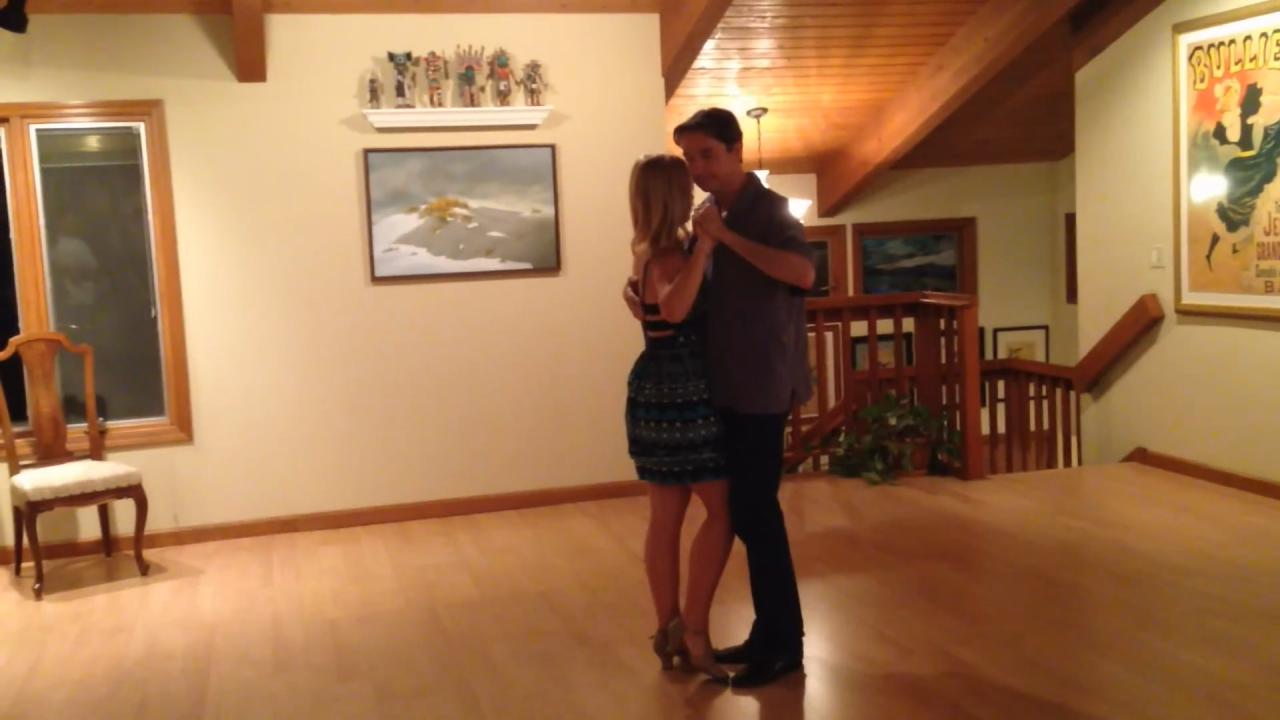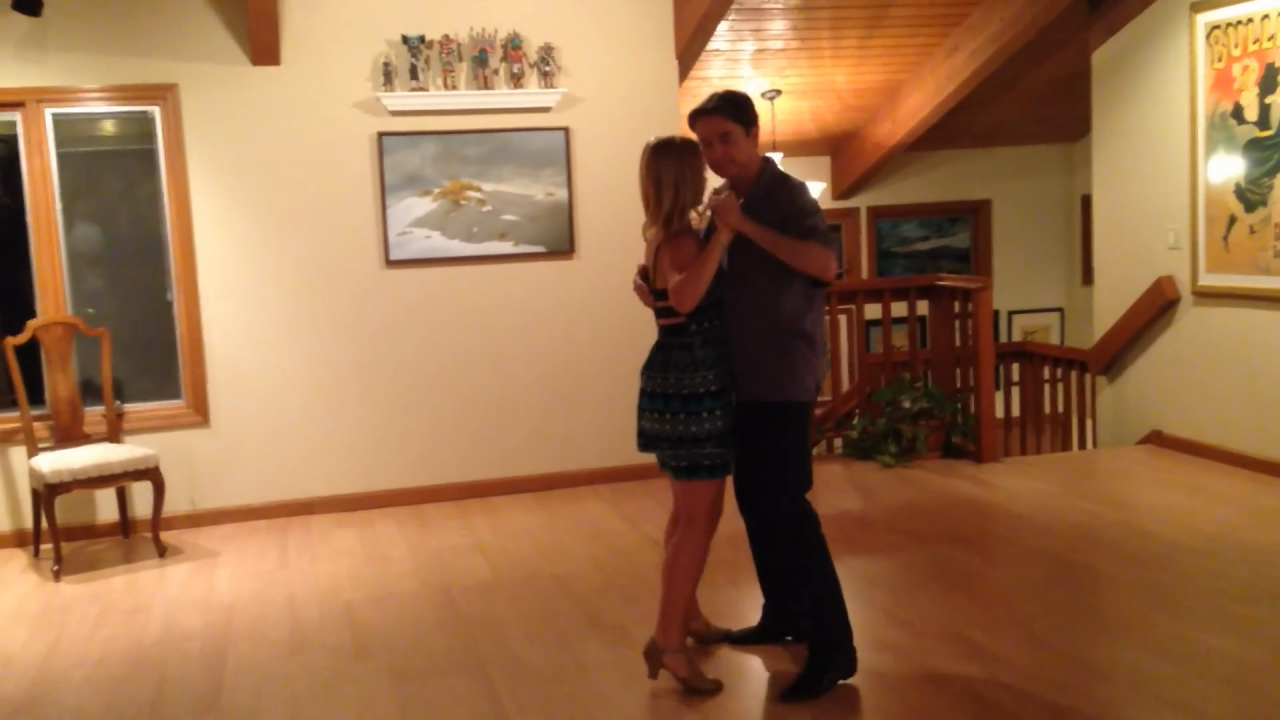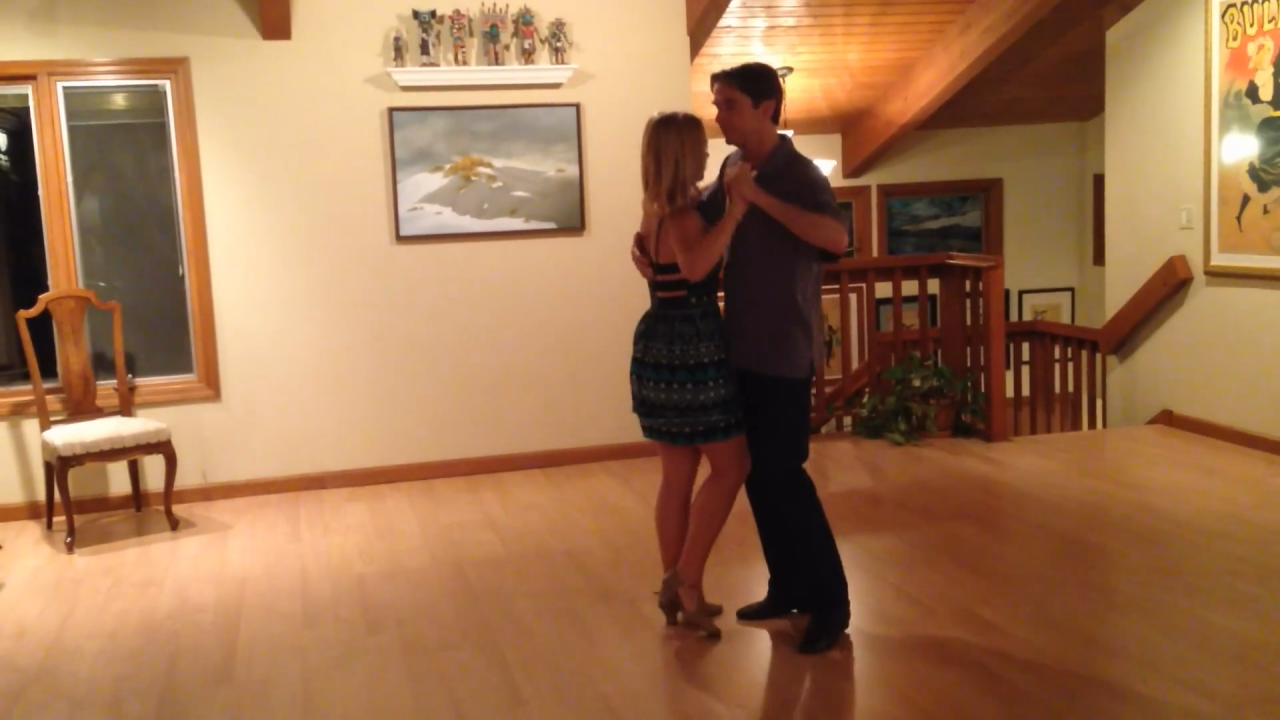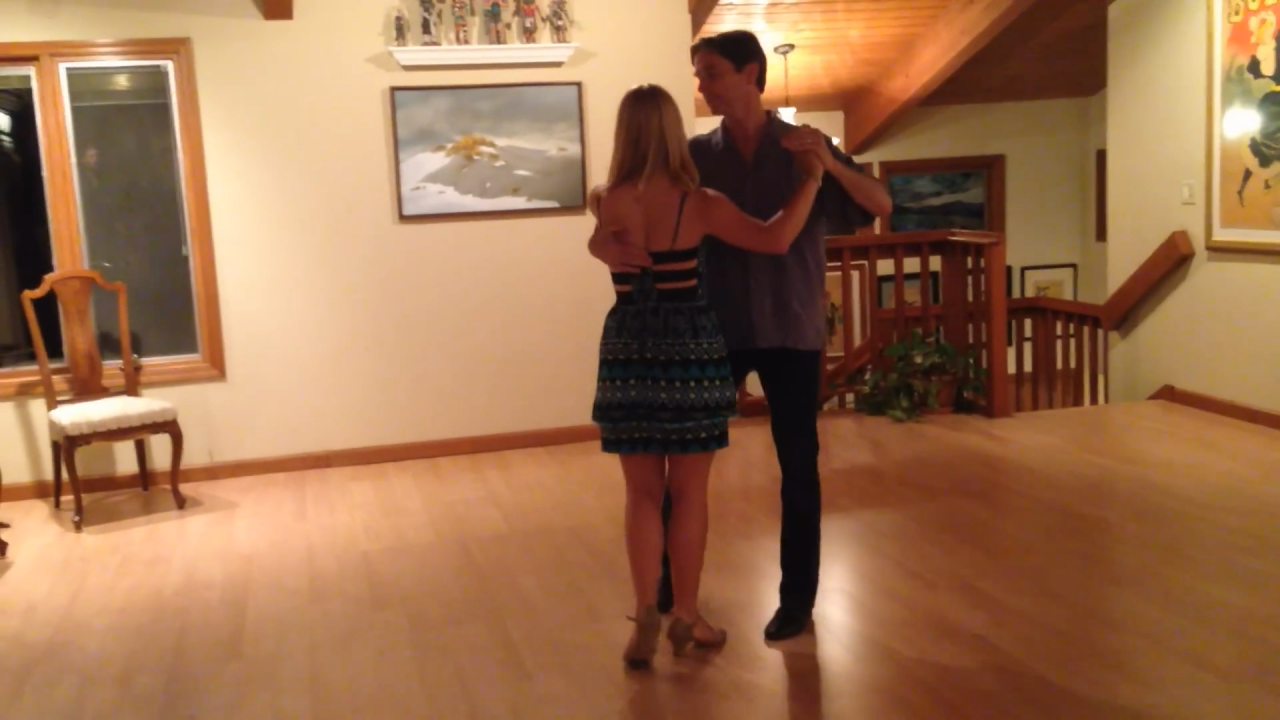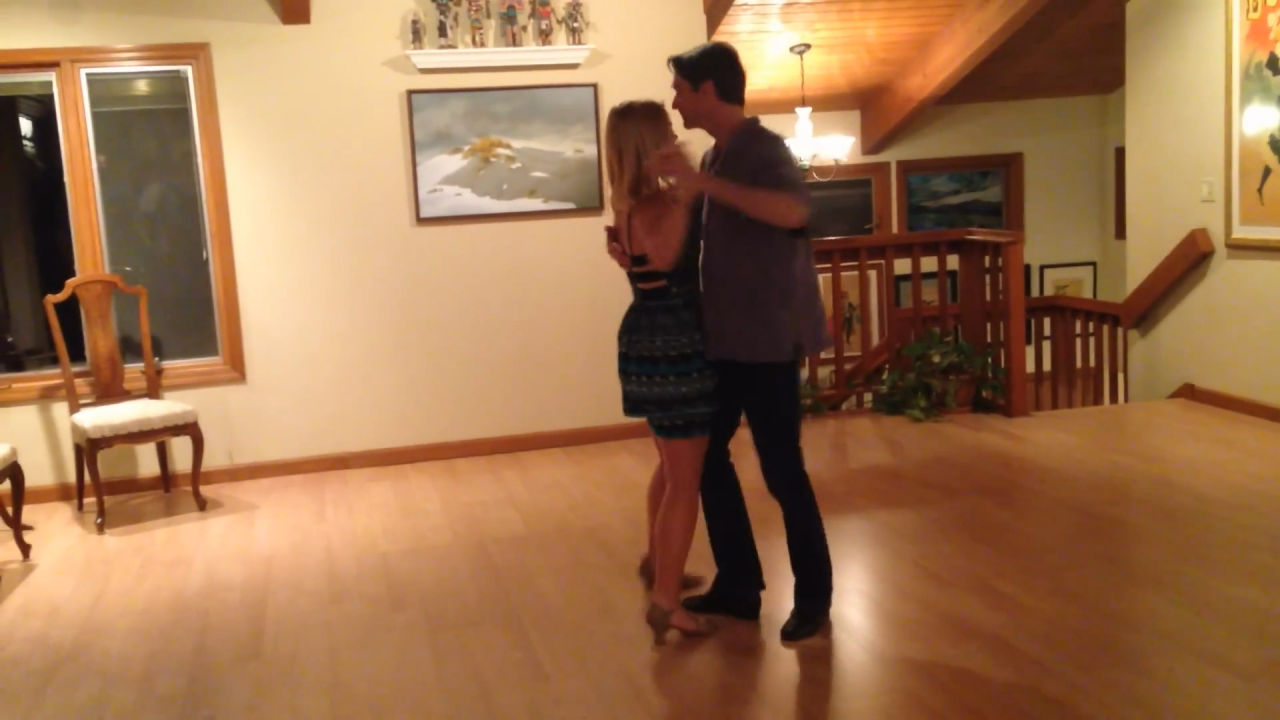
dt=1s
person 1, frame 1
left shoulder: (769, 209)
right shoulder: (706, 214)
left elbow: (803, 272)
left wrist: (725, 235)
right wrist: (636, 288)
left hip: (761, 384)
right hip: (727, 384)
left knee: (754, 510)
right knee: (745, 508)
left ankle: (784, 643)
right ankle: (769, 633)
person 1, frame 2
left shoulder: (788, 195)
right shoulder: (723, 198)
left elbow: (824, 264)
left wrist: (744, 225)
right wrist: (649, 276)
left hip: (783, 375)
right hip: (742, 374)
left knee: (785, 502)
right knee: (753, 495)
left ankle: (833, 645)
right ankle: (785, 613)
person 1, frame 3
left shoulder: (799, 175)
right shoulder: (735, 166)
left elbow: (836, 238)
right elbow: (699, 217)
left wrist: (758, 196)
right wrist: (648, 244)
left hip: (785, 351)
right hip: (746, 347)
left knee: (783, 472)
right knee: (757, 470)
left ankle: (830, 602)
right ankle: (790, 587)
person 1, frame 4
left shoulder: (805, 146)
right shoulder: (695, 155)
left elbow: (880, 206)
left wrist: (828, 162)
right wrist: (603, 240)
left hip: (792, 330)
right hip: (717, 329)
left knee: (797, 464)
left ankle: (797, 595)
right ankle: (678, 563)
person 1, frame 5
left shoulder: (765, 151)
right shoulder: (715, 157)
left elbow: (794, 214)
left wrist: (706, 183)
left hip: (767, 341)
right hip: (724, 339)
left knee: (781, 469)
right knee: (706, 455)
left ankle: (813, 594)
right ankle: (738, 584)
person 2, frame 1
left shoulder: (649, 252)
right shoulder: (669, 255)
right elbow: (674, 309)
right wrist: (703, 248)
left hip: (656, 392)
right hip: (681, 396)
left knee: (665, 517)
right knee: (722, 510)
left ankle: (669, 629)
right ankle: (692, 626)
person 2, frame 2
left shoulder: (662, 237)
right shoulder: (681, 241)
right elbow: (685, 298)
right wrist: (722, 236)
left hip: (675, 382)
right hip: (693, 385)
left knee: (688, 508)
right knee: (702, 517)
left ankle: (687, 617)
right ankle: (668, 643)
person 2, frame 3
left shoulder: (655, 210)
right shoulder: (683, 216)
right elbow: (694, 268)
right wrist: (733, 212)
left hip: (658, 351)
right hip: (690, 355)
left knee: (677, 476)
right knee: (730, 469)
left ankle: (675, 587)
right ankle: (686, 580)
person 2, frame 4
left shoulder: (604, 202)
right shoulder: (698, 203)
right elbow: (774, 240)
right wrist: (811, 177)
left hip: (627, 349)
right hip: (689, 348)
left knee: (642, 494)
right knee: (689, 491)
left ankle: (645, 618)
right ankle: (685, 616)
person 2, frame 5
left shoulder: (631, 202)
right shoulder: (651, 207)
right elbow: (664, 257)
right wrist: (686, 194)
left hip: (645, 340)
right hip: (672, 344)
left knee: (673, 467)
right knee: (686, 478)
left ankle: (660, 567)
right ankle: (664, 603)
